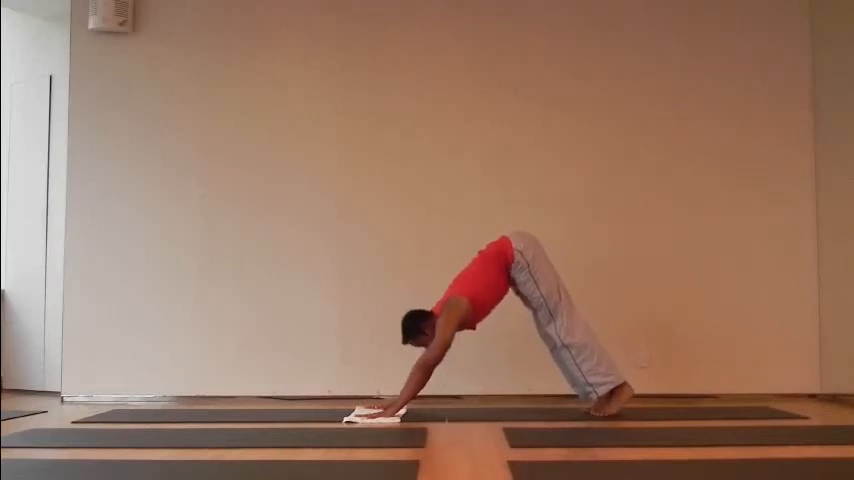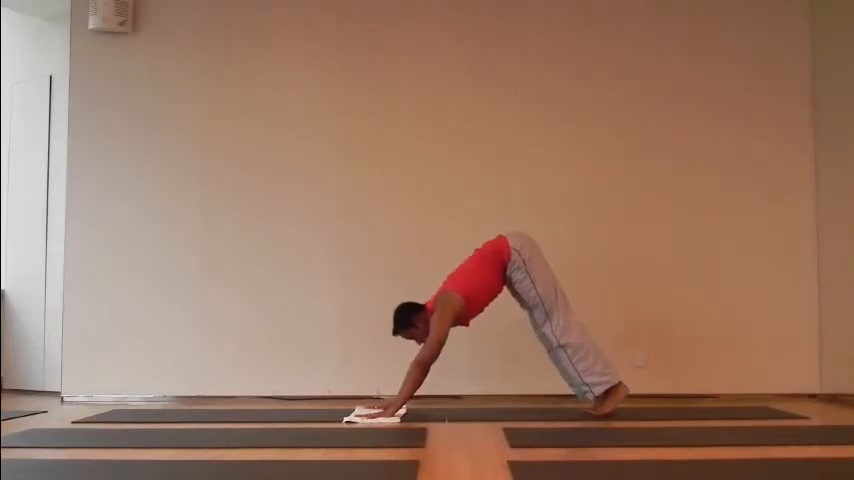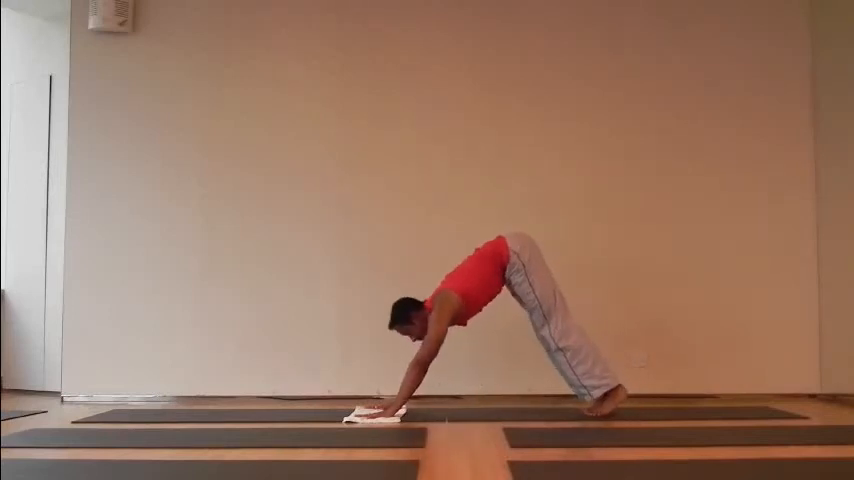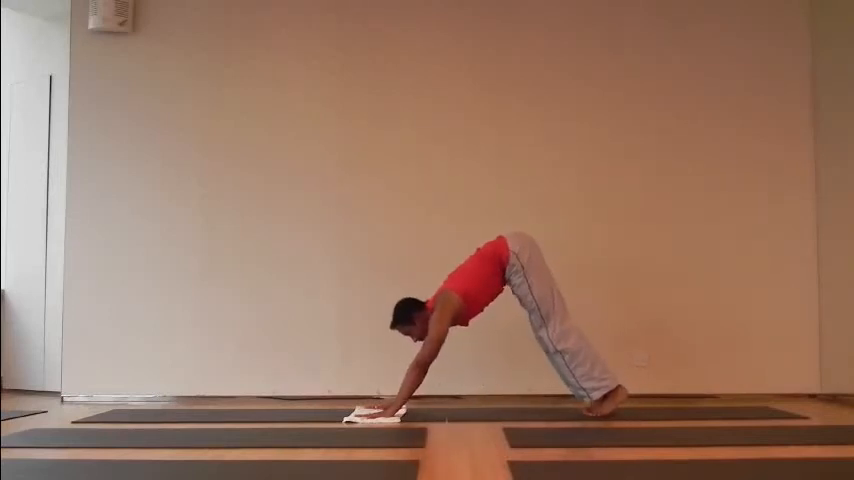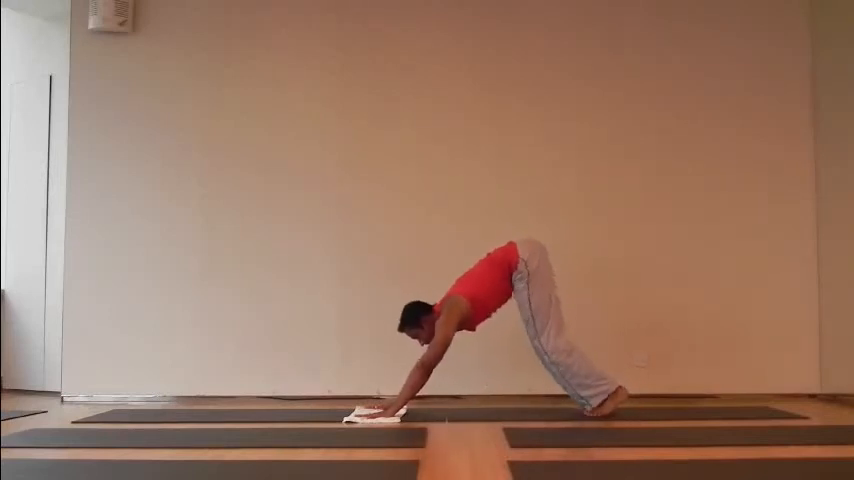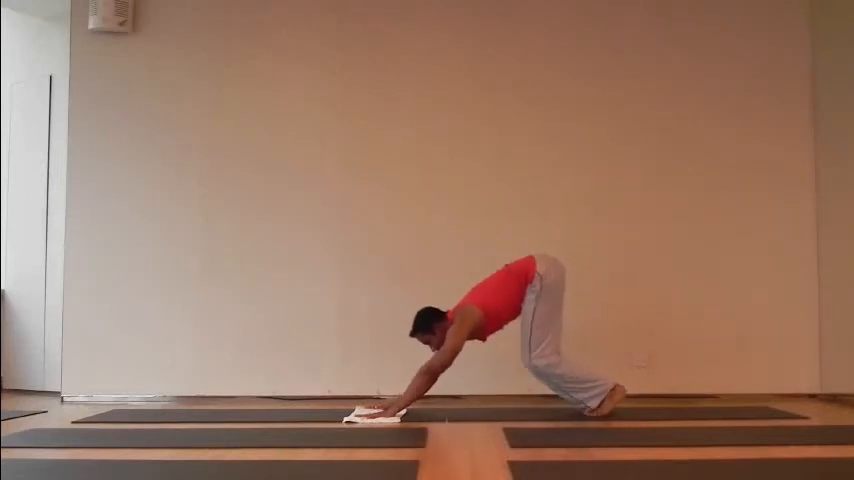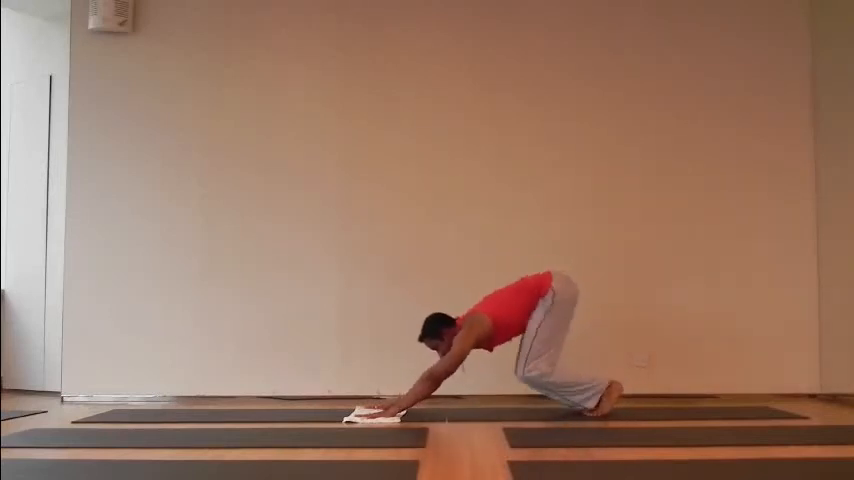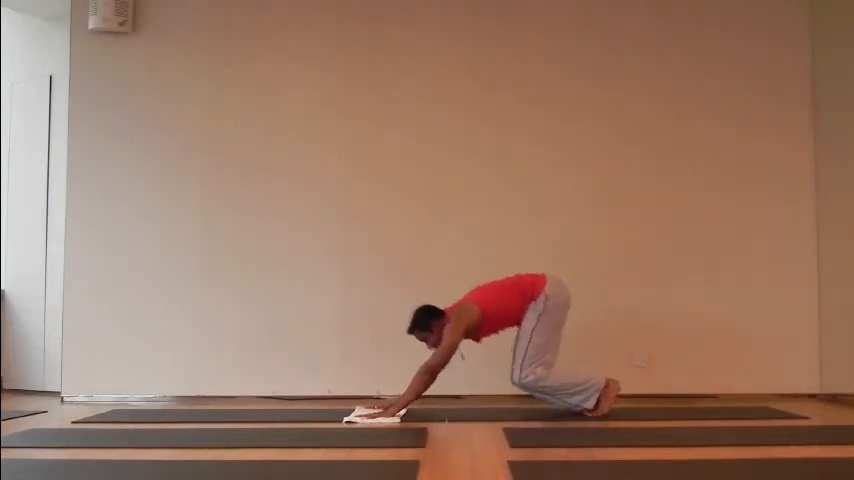
dt=0.2s
person 1, frame 1
left shoulder: (448, 318)
right shoulder: (443, 316)
left elbow: (425, 366)
right elbow: (425, 365)
left wrist: (396, 406)
right wrist: (398, 400)
left hip: (517, 253)
right hip: (513, 256)
left knee: (563, 326)
right knee: (553, 329)
left ankle: (614, 387)
right ankle: (603, 390)
person 1, frame 2
left shoulder: (443, 312)
right shoulder: (437, 311)
left elbow: (422, 363)
right elbow: (422, 364)
left wrist: (396, 405)
right wrist: (397, 400)
left hip: (514, 253)
right hip: (509, 257)
left knee: (558, 325)
right knee: (549, 328)
left ankle: (609, 386)
right ankle: (599, 389)
person 1, frame 3
left shoulder: (440, 312)
right shoulder: (436, 311)
left elbow: (420, 363)
right elbow: (421, 363)
left wrist: (396, 405)
right wrist: (397, 400)
left hip: (513, 254)
right hip: (509, 257)
left knee: (556, 328)
right knee: (549, 329)
left ankle: (608, 389)
right ankle: (600, 389)
person 1, frame 4
left shoulder: (441, 312)
right shoulder: (438, 312)
left elbow: (421, 364)
right elbow: (421, 364)
left wrist: (396, 405)
right wrist: (396, 401)
left hip: (513, 253)
right hip: (510, 255)
left knee: (554, 330)
right knee: (548, 330)
left ankle: (608, 390)
right ankle: (600, 390)
person 1, frame 5
left shoulder: (449, 316)
right shoulder: (446, 317)
left elbow: (425, 366)
right elbow: (426, 365)
left wrist: (397, 405)
right wrist: (398, 400)
left hip: (523, 259)
right hip: (519, 260)
left knee: (547, 342)
right knee: (546, 341)
left ankle: (607, 392)
right ankle: (599, 394)
person 1, frame 6
left shoulder: (461, 325)
right shoulder: (458, 322)
left elbow: (430, 371)
right elbow: (431, 370)
left wrist: (398, 406)
right wrist: (400, 401)
left hip: (540, 273)
right hip: (535, 273)
left knee: (538, 358)
right knee: (538, 357)
left ankle: (605, 392)
right ankle: (599, 394)
person 1, frame 7
left shoulder: (470, 332)
right shoulder: (467, 328)
left elbow: (434, 376)
right elbow: (434, 376)
left wrist: (398, 406)
right wrist: (401, 402)
left hip: (554, 291)
right hip: (548, 290)
left knee: (530, 371)
right knee: (532, 369)
left ankle: (604, 390)
right ankle: (598, 394)
person 1, frame 8
left shoulder: (457, 323)
right shoulder: (456, 320)
left elbow: (430, 369)
right elbow: (431, 370)
left wrist: (398, 405)
right wrist: (400, 400)
left hip: (547, 296)
right hip: (544, 295)
left knee: (526, 377)
right knee: (528, 375)
left ankle: (600, 388)
right ankle: (596, 391)
